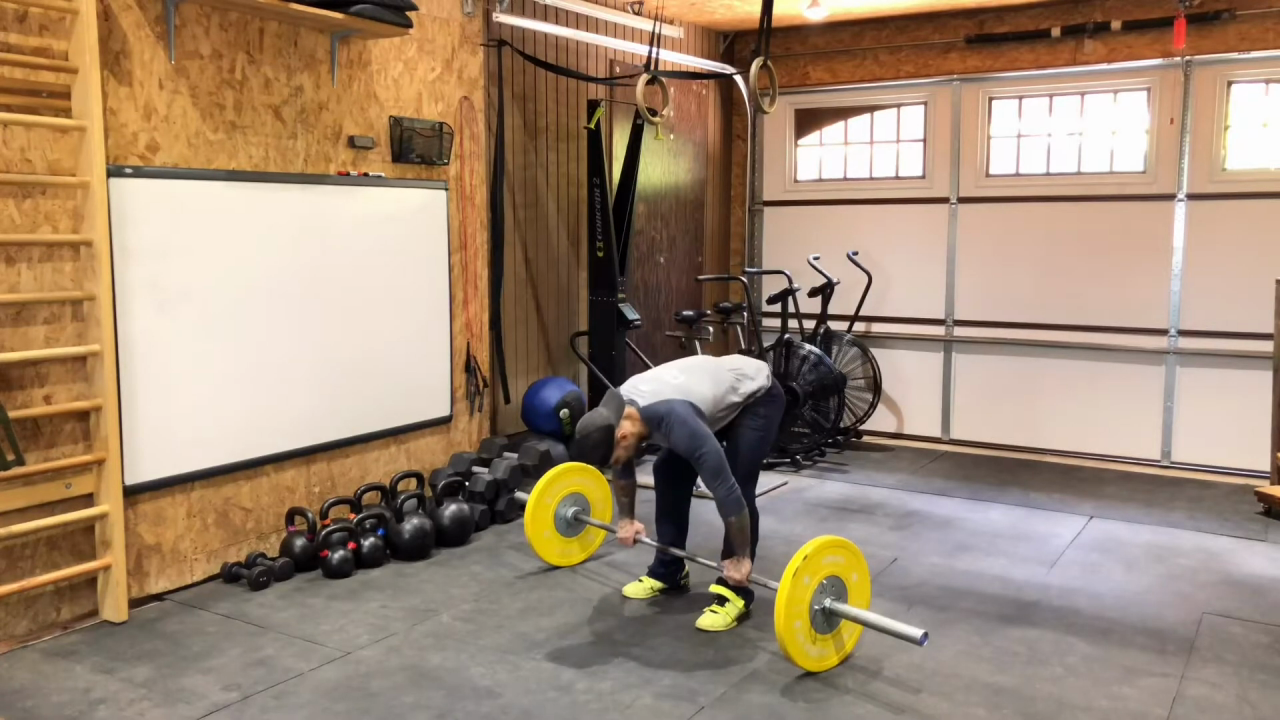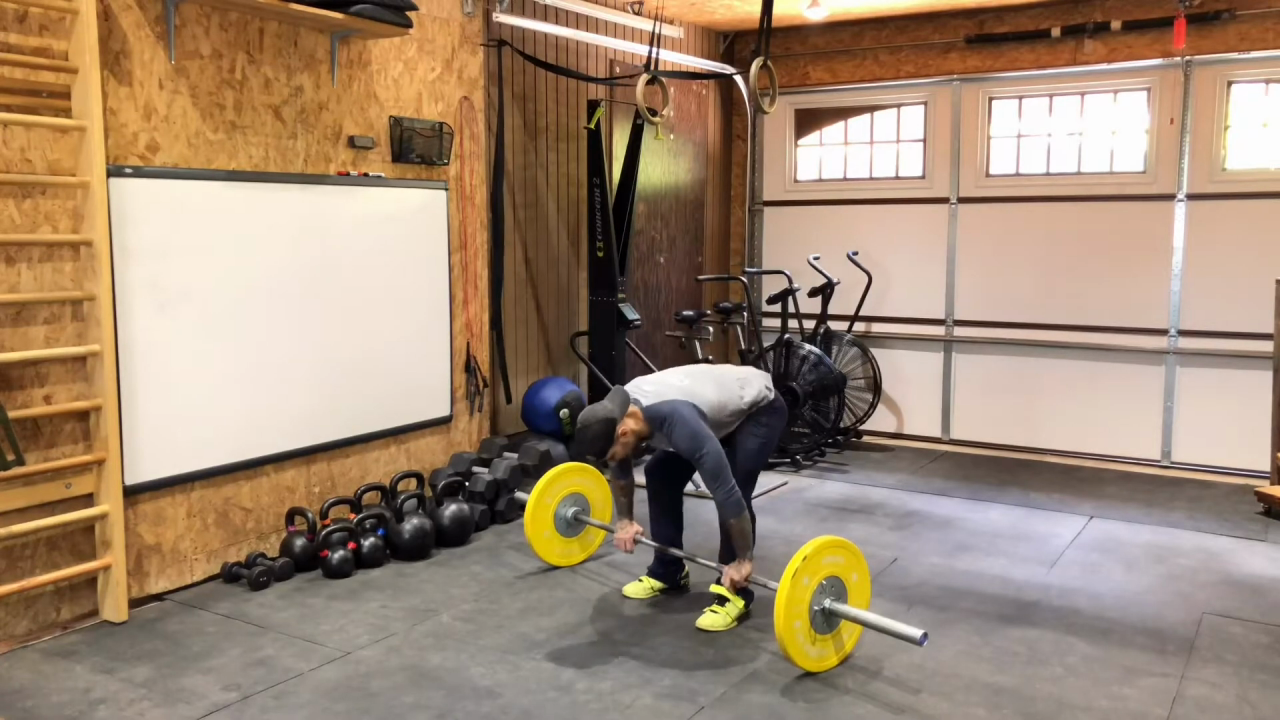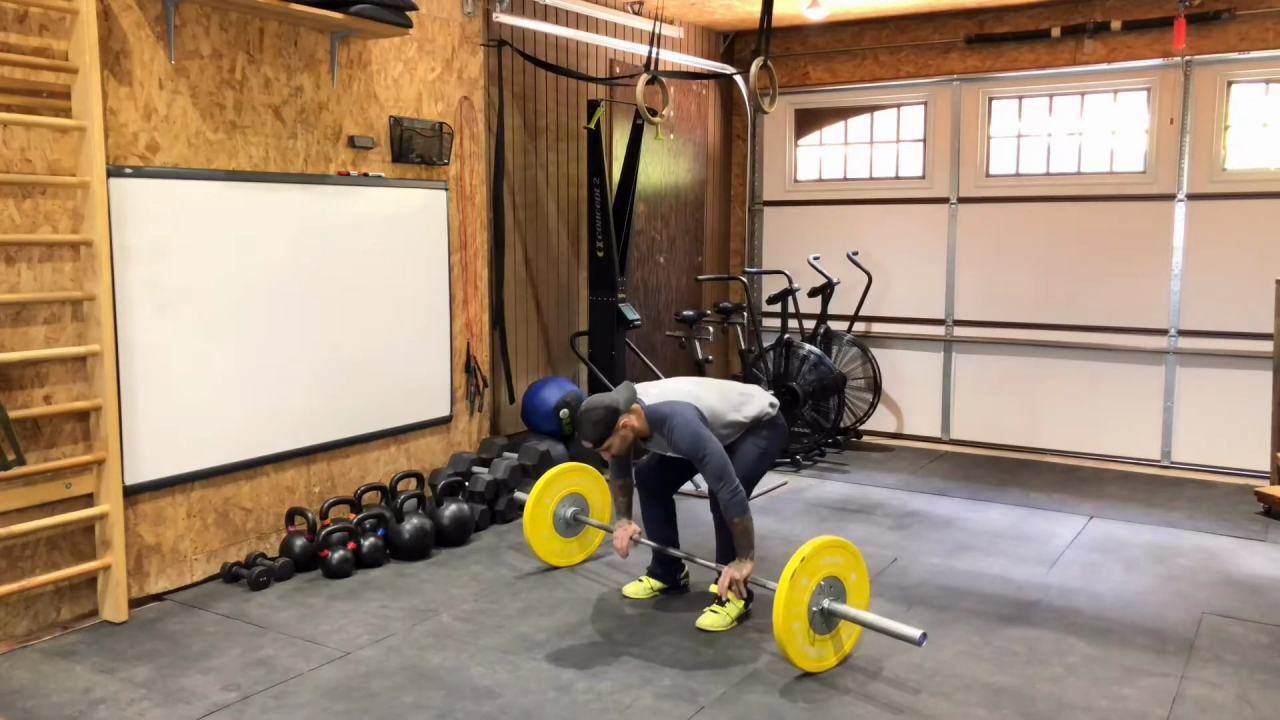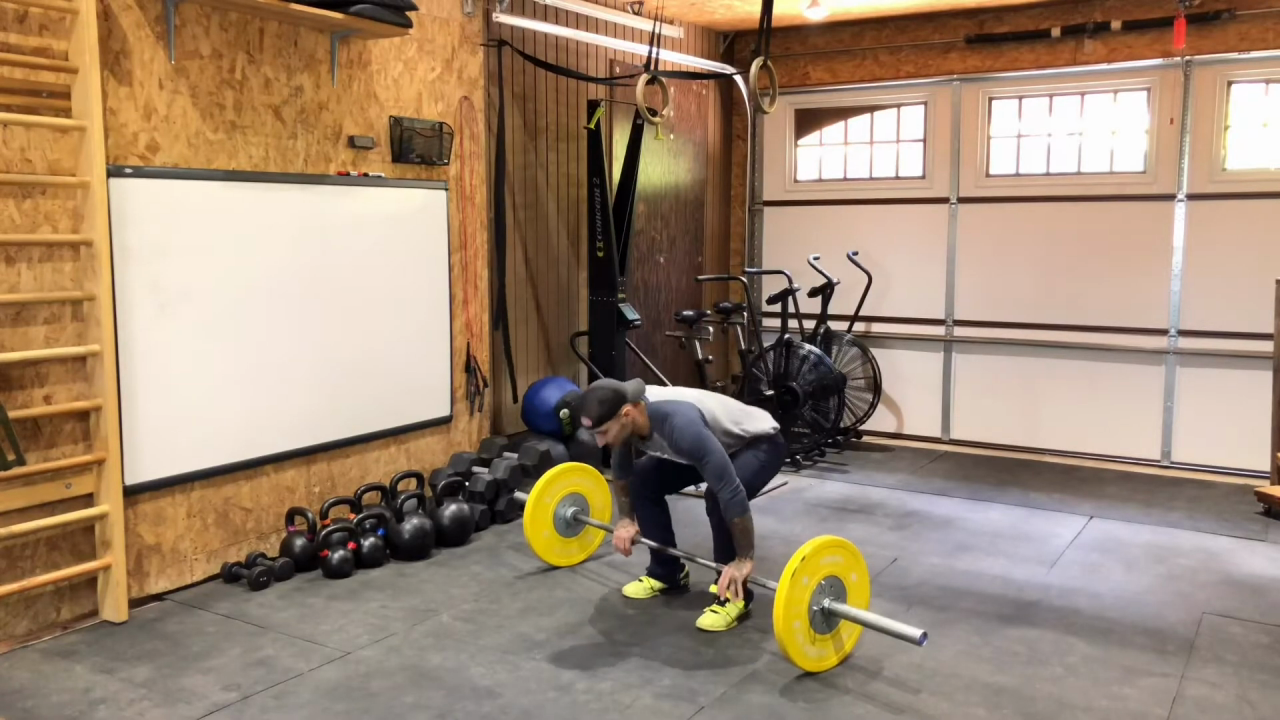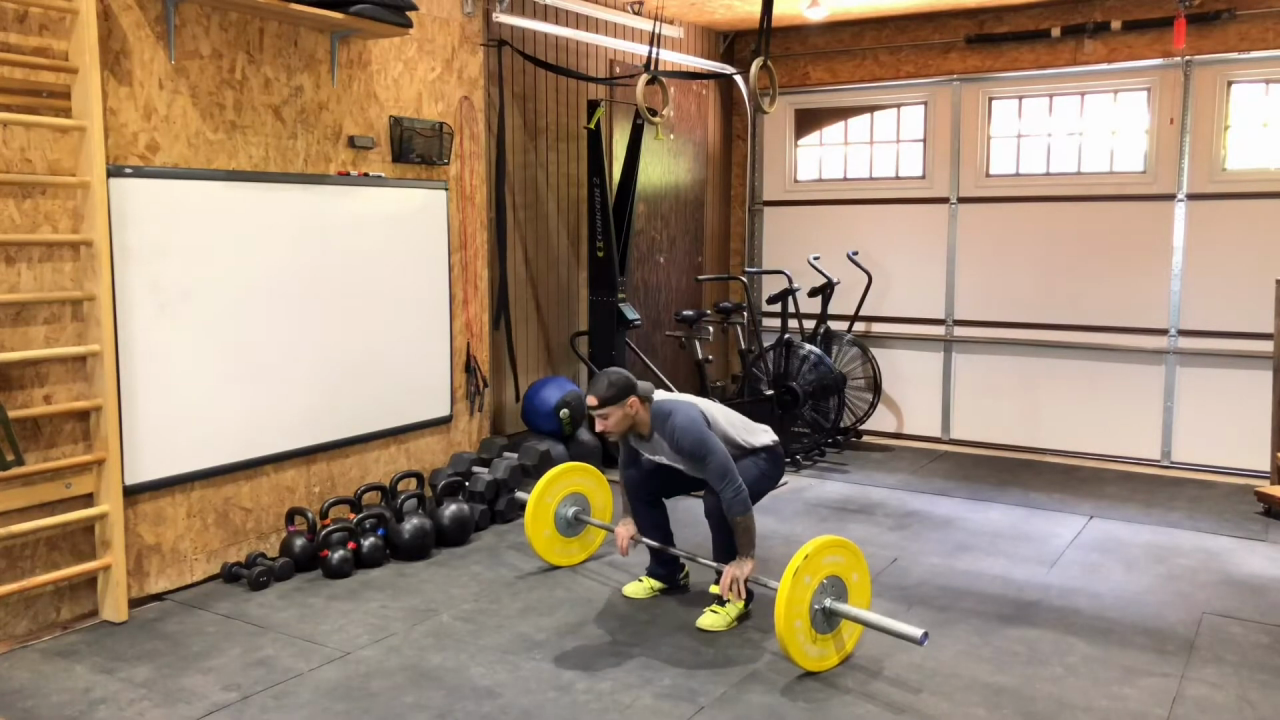
dt=0.2s
person 1, frame 1
left shoulder: (676, 421)
right shoulder: (616, 411)
left elbow: (724, 488)
right elbow: (622, 469)
left wrist: (741, 558)
right wrist: (626, 518)
left hip: (756, 398)
right hip: (718, 391)
left knee: (738, 484)
right knee: (668, 473)
left ankle: (734, 591)
right ankle: (669, 571)
person 1, frame 2
left shoulder: (678, 422)
right shoulder: (618, 412)
left elbow: (725, 490)
right elbow: (620, 469)
left wrist: (743, 559)
right wrist: (624, 519)
left hip: (758, 408)
right hip: (720, 403)
left knee: (735, 487)
right knee: (661, 474)
left ankle: (735, 593)
right ankle: (668, 571)
person 1, frame 3
left shoulder: (678, 423)
right shoulder: (622, 413)
left elbow: (729, 489)
right elbow: (619, 469)
left wrist: (744, 559)
right wrist: (623, 519)
left hip: (760, 424)
right hip: (720, 421)
left knee: (721, 494)
right knee: (650, 477)
left ankle: (734, 594)
right ankle: (667, 571)
person 1, frame 4
left shoulder: (680, 424)
right shoulder: (626, 412)
left elbow: (731, 491)
right elbow: (622, 469)
left wrist: (744, 559)
right wrist: (625, 519)
left hip: (760, 442)
right hip: (718, 438)
left knee: (717, 497)
right knee: (643, 479)
left ankle: (734, 595)
right ankle: (667, 572)
person 1, frame 5
left shoulder: (682, 423)
right shoulder: (629, 418)
left elbow: (733, 491)
right elbow: (628, 467)
left wrist: (745, 559)
right wrist: (628, 517)
left hip: (760, 455)
left knee: (717, 501)
right knee: (638, 480)
left ankle: (734, 594)
right ankle: (667, 571)
